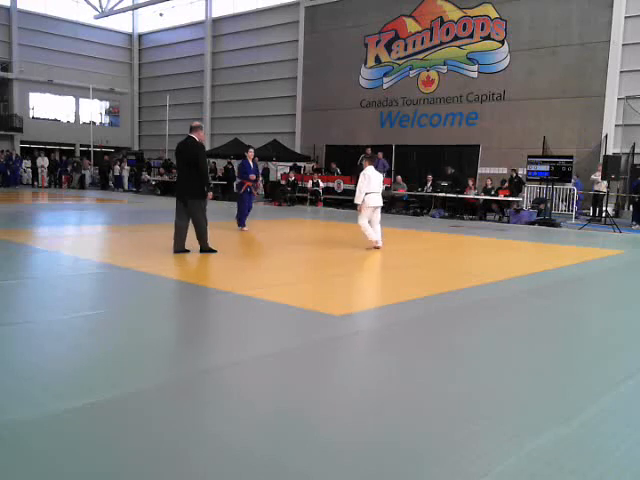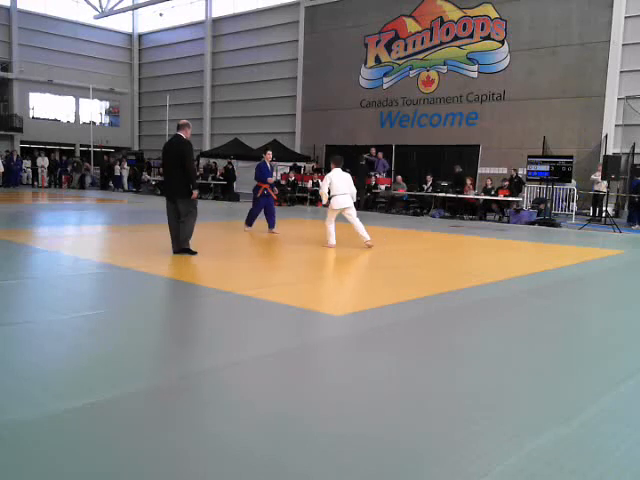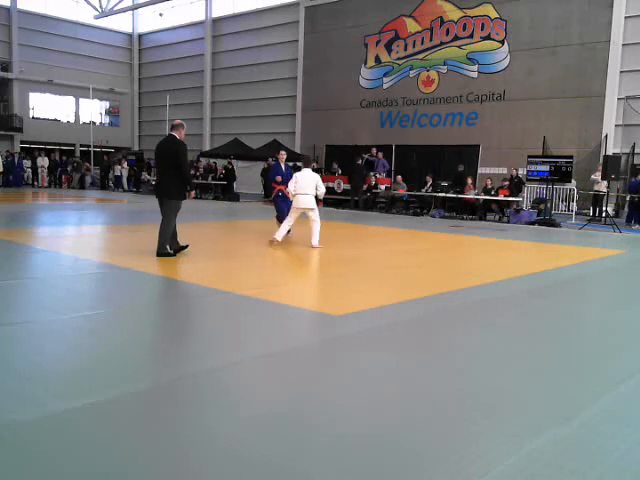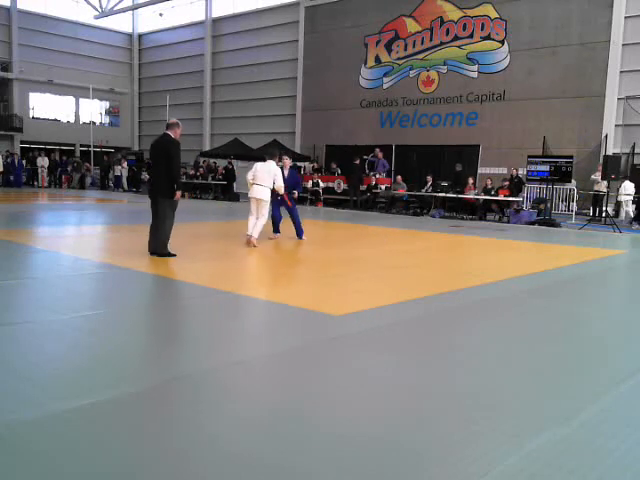
dt=0.4s
person 1, frame 1
left shoulder: (180, 145)
right shoulder: (198, 146)
left elbow: (179, 166)
right elbow: (203, 170)
right wrist: (208, 189)
left hip: (181, 188)
right hip: (195, 189)
left knee: (181, 218)
right knee: (200, 219)
left ankle: (178, 246)
right ankle: (204, 246)
person 1, frame 2
left shoulder: (167, 144)
right shoulder: (185, 144)
left elbow: (164, 166)
right elbow: (190, 168)
right wrist: (194, 187)
left hip: (169, 187)
right hip: (183, 188)
left knee: (174, 218)
right knee: (190, 215)
left ankle: (177, 246)
right ankle: (184, 245)
person 1, frame 3
left shoulder: (160, 144)
right shoulder: (179, 145)
left elbow: (158, 166)
right elbow: (185, 168)
right wrist: (190, 188)
left hip: (161, 187)
right hip: (173, 188)
left knee: (169, 217)
right knee: (169, 218)
left ankle: (174, 245)
right ankle: (162, 249)
person 1, frame 4
left shoulder: (155, 143)
right shoulder: (173, 143)
right elbow: (175, 168)
right wrist: (178, 188)
left hip: (155, 187)
right hip: (167, 187)
left knee: (157, 217)
right knee: (167, 218)
left ankle: (154, 247)
right ankle: (162, 249)
